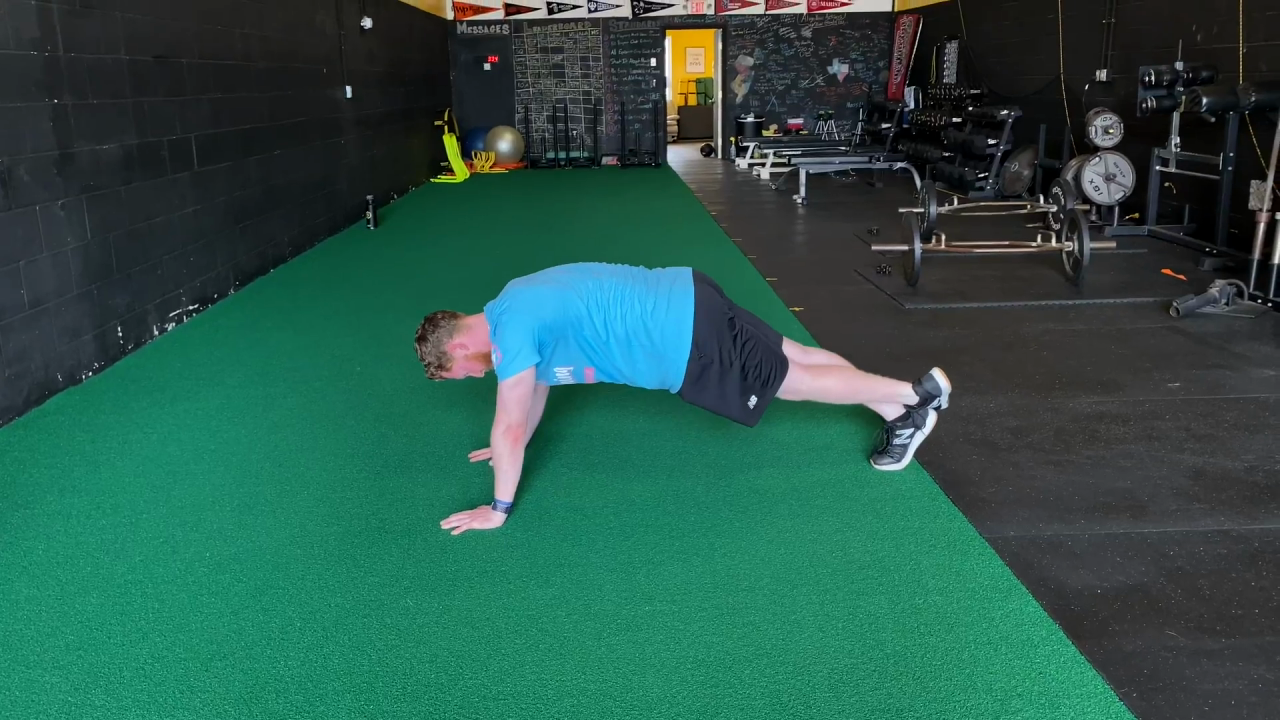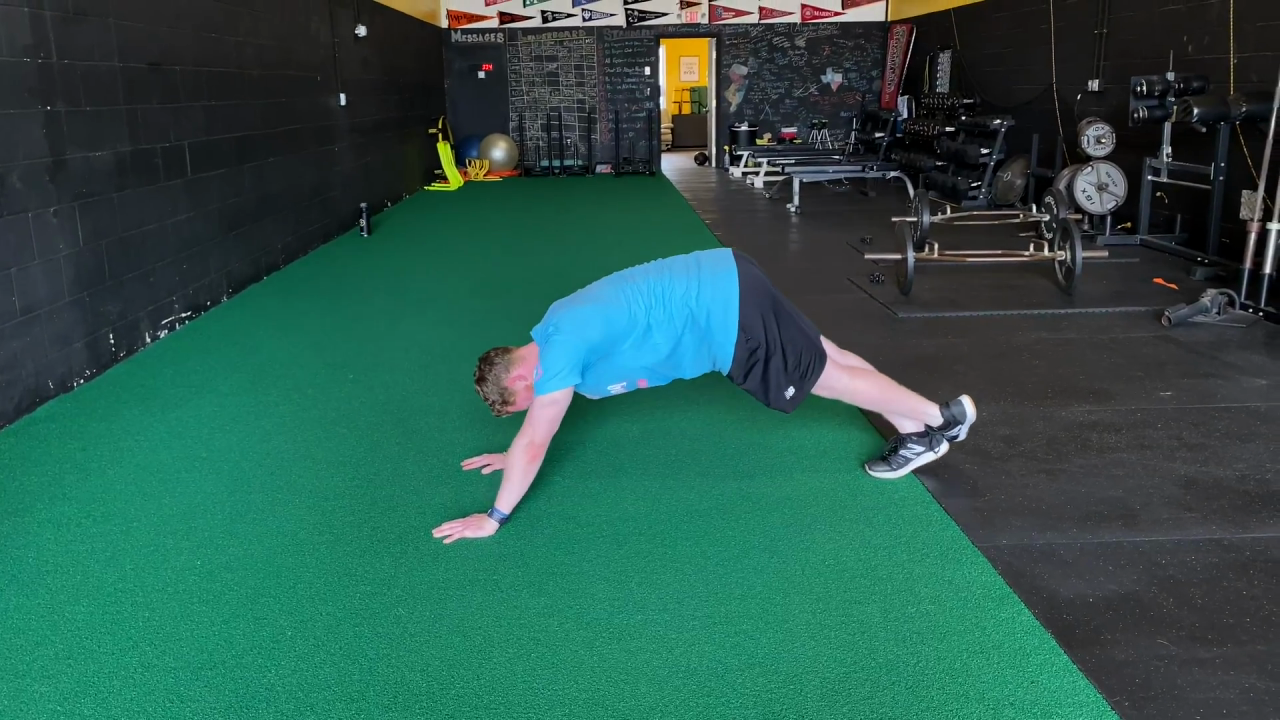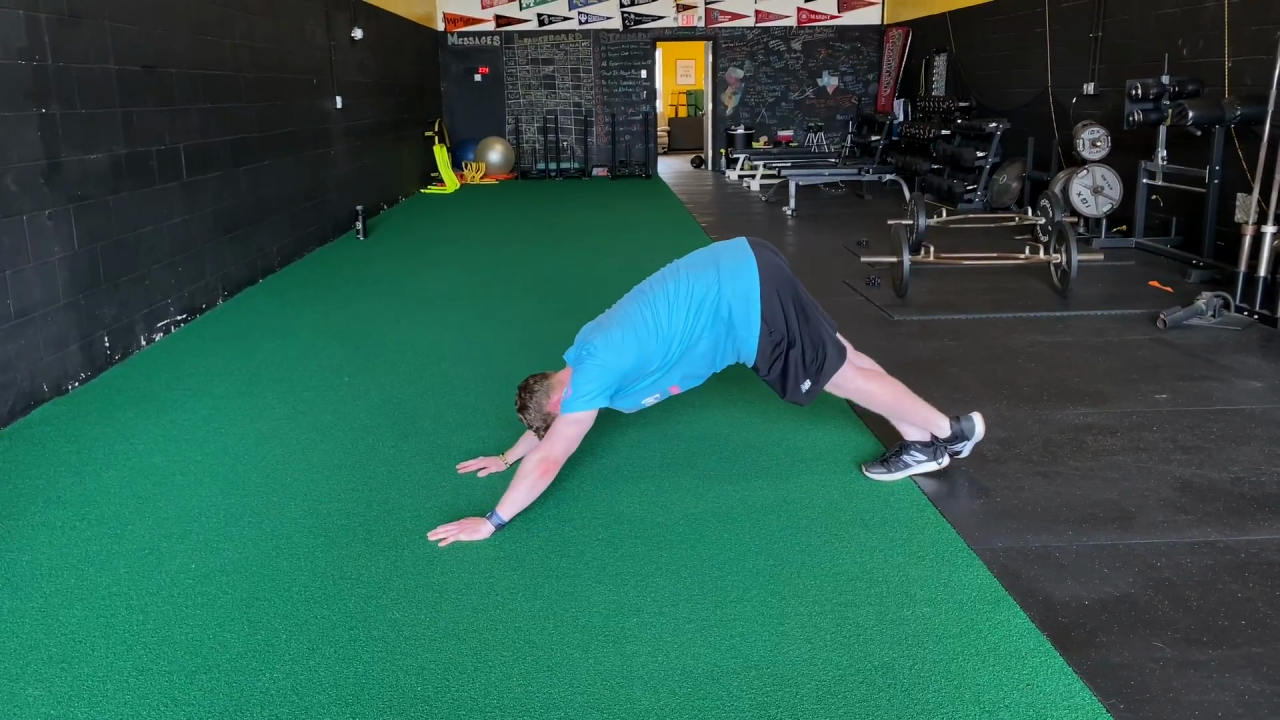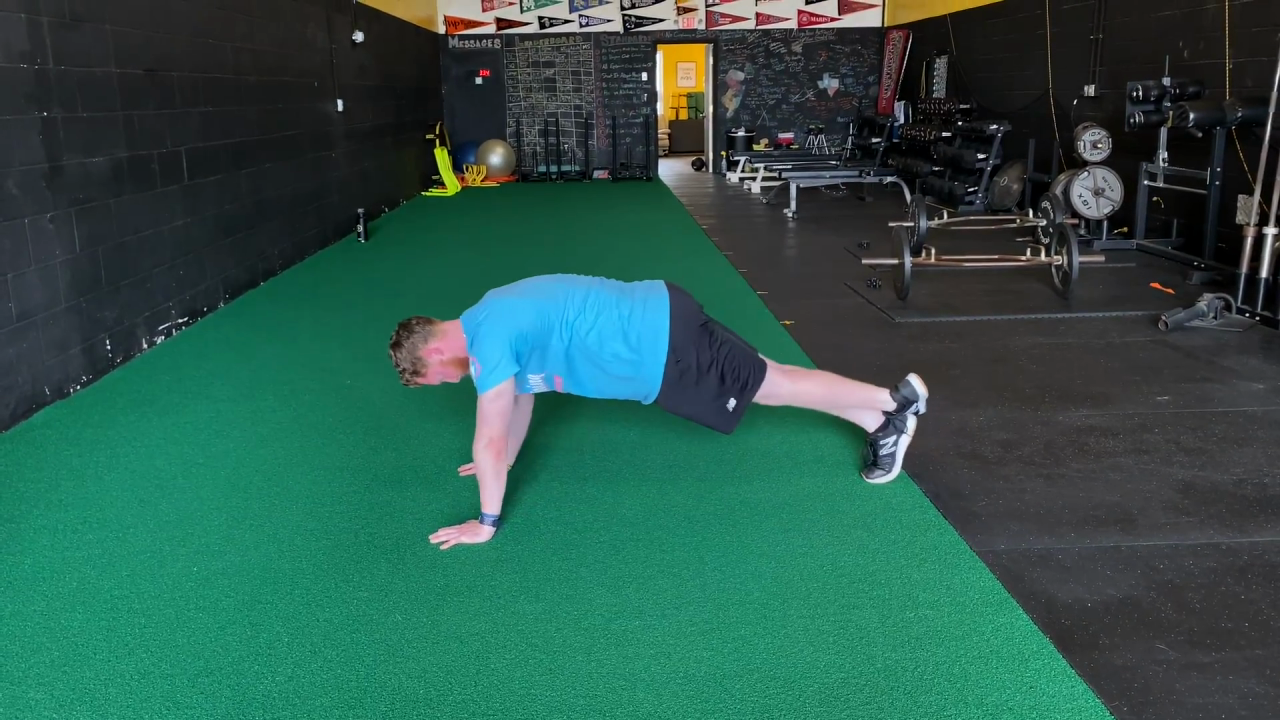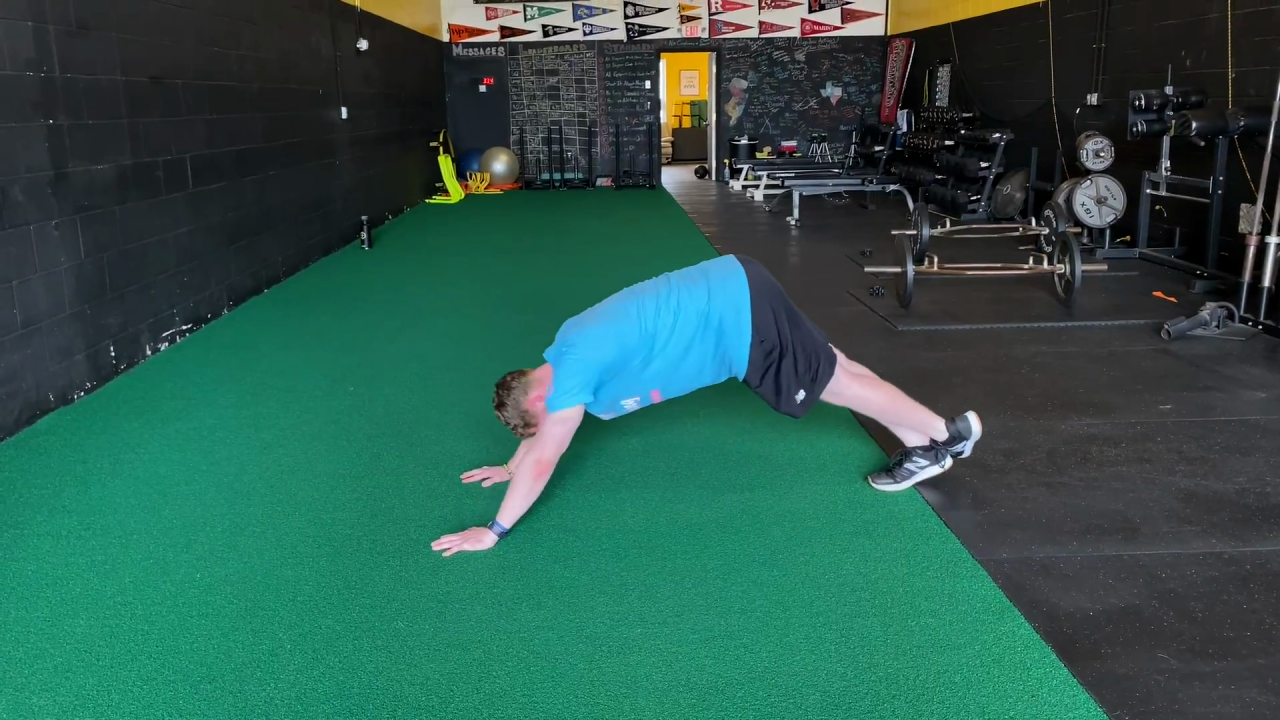
dt=1s
person 1, frame 1
left shoulder: (509, 330)
right shoulder: (518, 308)
left elbow: (509, 426)
right elbow: (537, 381)
left wrist: (499, 509)
right wrist: (510, 446)
left hip: (685, 341)
right hip: (683, 306)
left knee: (793, 381)
right knee: (791, 357)
left ankle: (916, 394)
right ankle: (900, 414)
person 1, frame 2
left shoulder: (560, 351)
right shoulder: (556, 332)
left elbow: (536, 442)
right elbow: (537, 426)
left wrist: (494, 516)
right wrist: (509, 454)
left hip: (727, 313)
right hip: (723, 286)
left knee: (826, 376)
right knee: (822, 356)
left ankle: (940, 417)
right ankle: (917, 431)
person 1, frame 3
left shoulder: (593, 371)
right shoulder: (586, 353)
left elbow: (549, 457)
right elbow: (549, 417)
left wrist: (493, 521)
right wrist: (507, 457)
left hip: (748, 298)
right hip: (743, 273)
left knee: (838, 373)
right knee: (836, 355)
left ankle: (947, 432)
right ankle: (921, 440)
person 1, frame 4
left shoulder: (487, 338)
right shoulder: (495, 320)
left elbow: (490, 437)
right elbow: (520, 396)
left wrist: (487, 522)
right wrist: (501, 463)
left hip: (661, 348)
right hip: (657, 323)
left knee: (769, 386)
right knee: (764, 377)
left ankle: (895, 402)
right ankle: (883, 423)
person 1, frame 5
left shoulder: (574, 370)
right shoulder: (569, 351)
left elbow: (543, 457)
right elbow: (543, 425)
left wrist: (494, 530)
right wrist: (510, 467)
left hip: (741, 316)
right hip: (735, 292)
left knee: (832, 383)
right knee: (829, 367)
left ankle: (946, 434)
right ankle: (921, 444)
